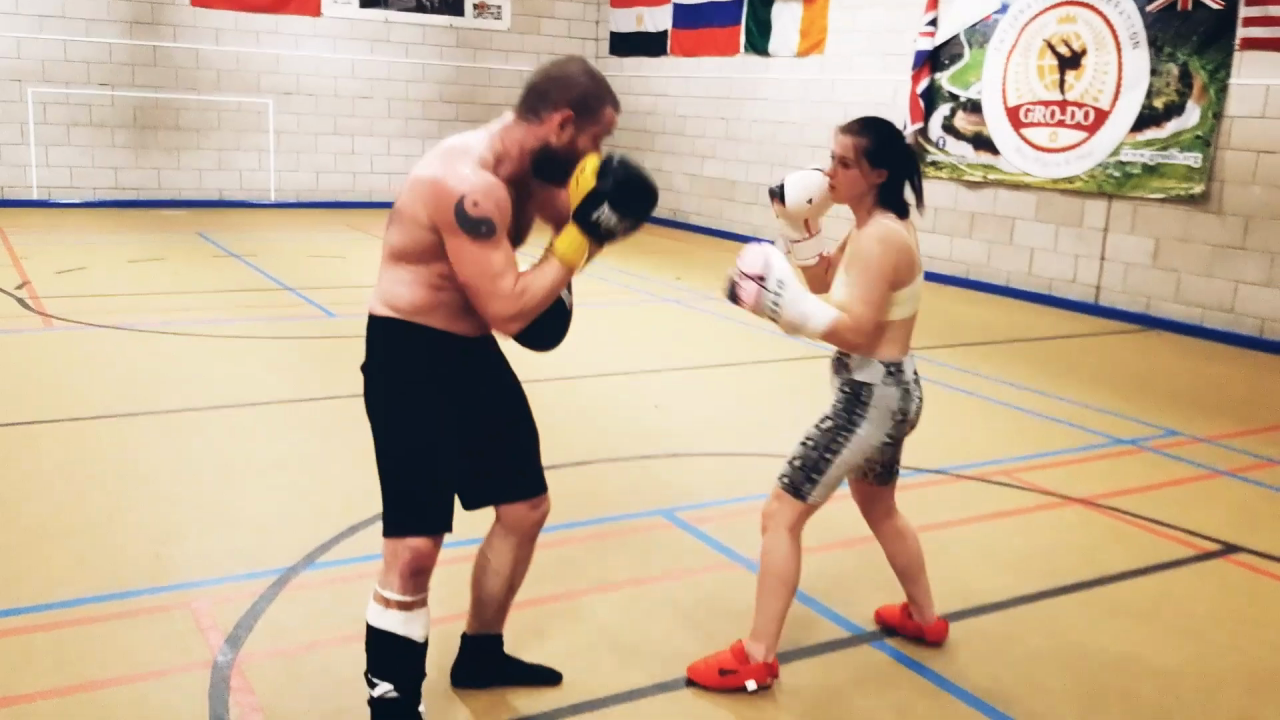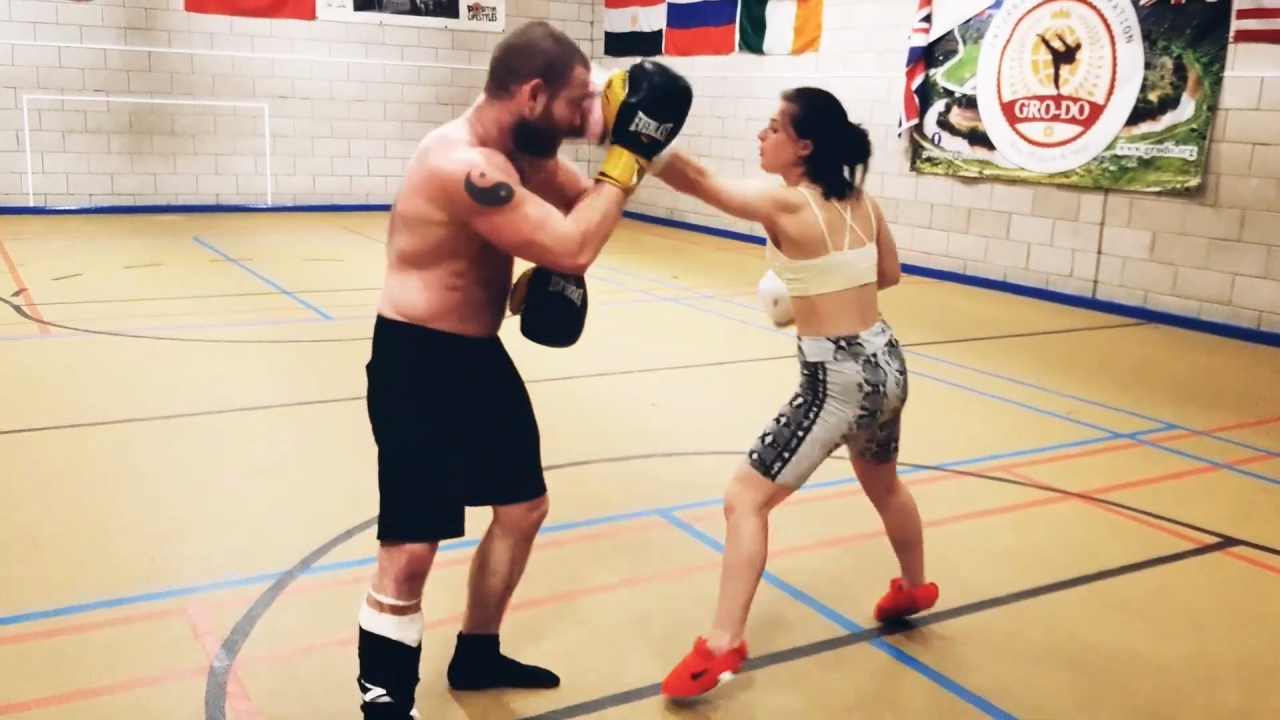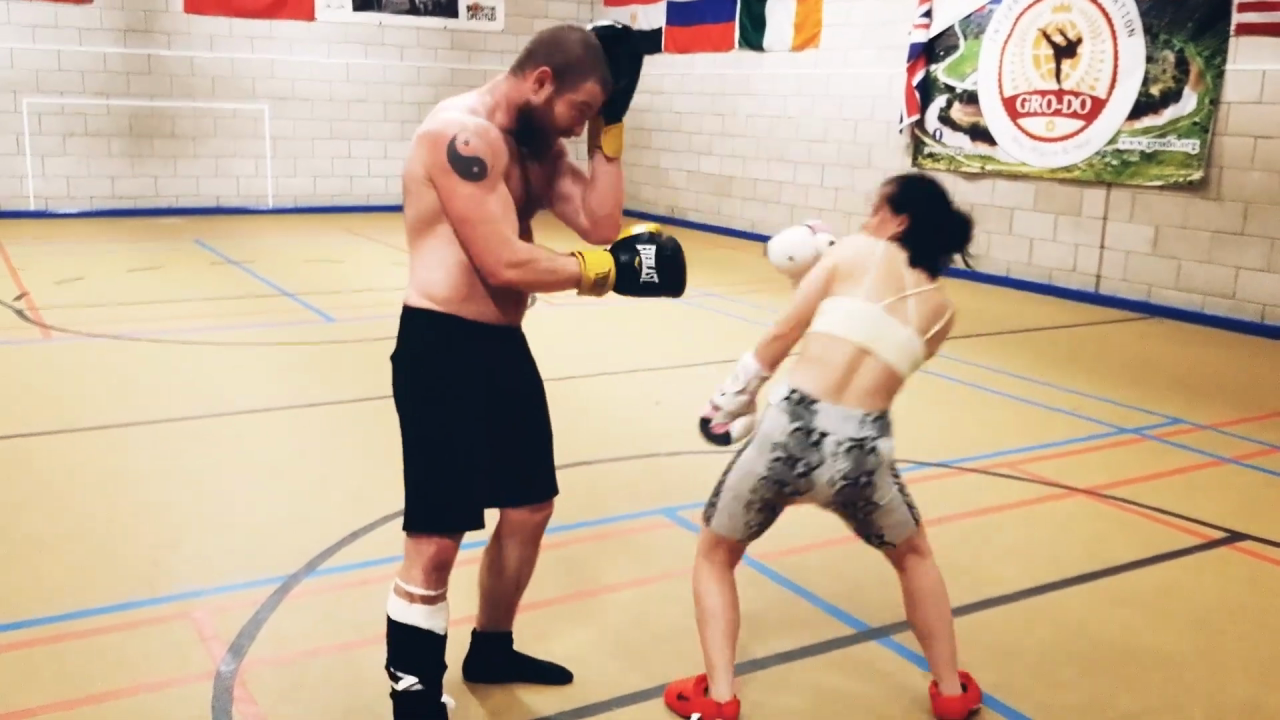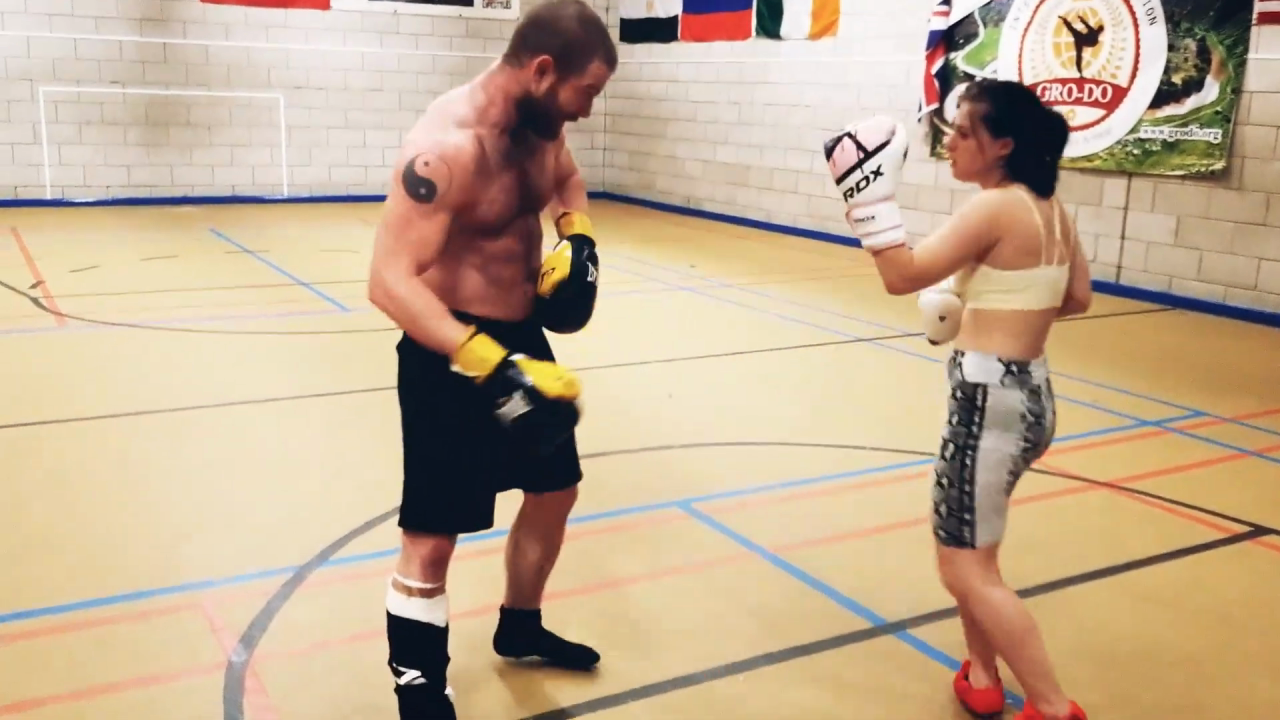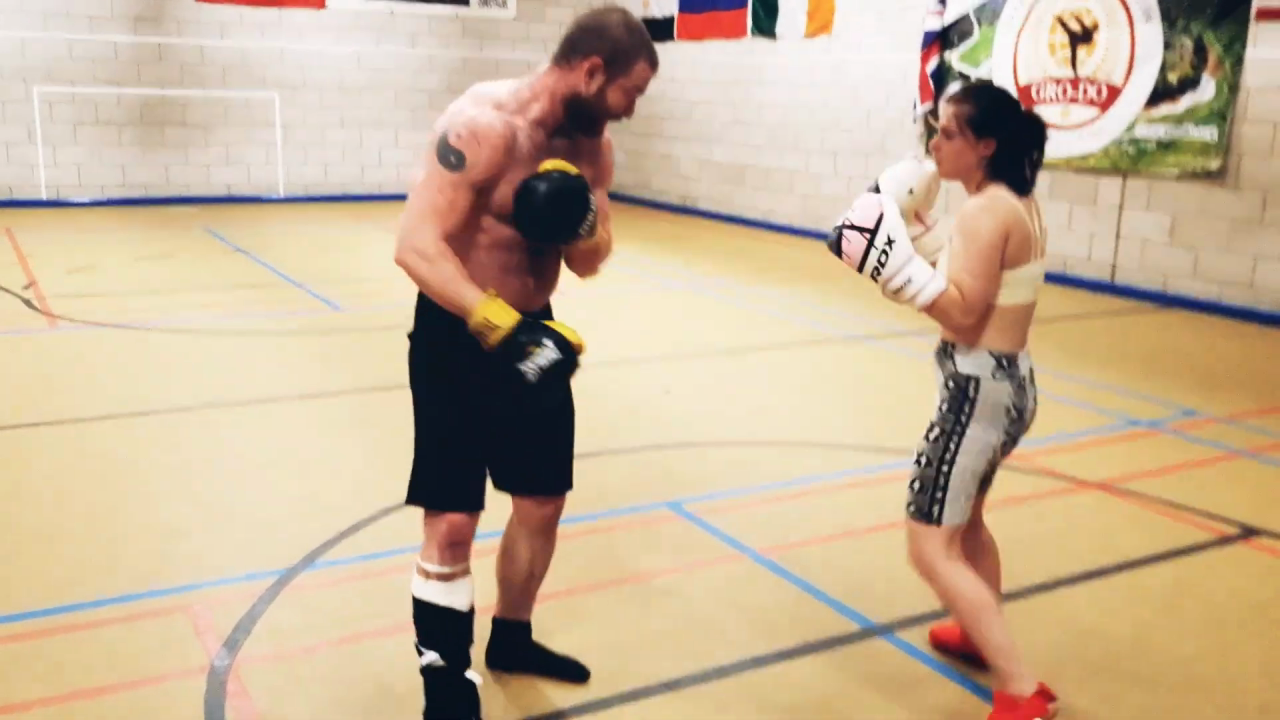
dt=0.5s
person 1, frame 1
left shoulder: (531, 162)
right shoulder: (468, 184)
left elbow: (566, 219)
right elbow: (507, 311)
left wrist: (582, 227)
right wrist: (589, 230)
left hip: (474, 353)
right hip: (411, 359)
left knee: (524, 508)
right knee: (415, 546)
left ankle: (481, 655)
person 1, frame 2
left shoulder: (524, 141)
right shoulder: (464, 167)
left elbow: (580, 203)
right elbow: (574, 246)
left wrist: (560, 277)
right wrist: (629, 154)
left hip: (481, 353)
right hip: (416, 365)
left knee: (523, 508)
right knee: (410, 550)
left ankle: (476, 653)
person 1, frame 3
left shoulder: (539, 145)
right shoulder: (464, 134)
left elbow: (601, 223)
right elbow: (504, 262)
left wrist: (610, 124)
right wrist: (614, 266)
left hip: (504, 347)
right hip: (442, 350)
left knee: (529, 510)
right knee: (435, 541)
left ankle: (491, 649)
person 1, frame 4
left shoulder: (542, 124)
right shoulder: (446, 146)
left elbow: (566, 180)
right elbow: (391, 284)
left wrist: (577, 237)
right wrist: (491, 367)
left hip: (517, 339)
right hip: (448, 352)
left knee: (555, 490)
right knee: (432, 540)
left ankle: (521, 625)
person 1, frame 5
left shoulder: (589, 144)
right shoulder: (480, 123)
left elbow: (590, 262)
right elbow: (417, 247)
left wrist: (584, 218)
right wrist: (502, 329)
left hip: (533, 338)
right hip: (459, 336)
left knee: (543, 503)
right knee: (451, 523)
left ankle: (512, 638)
person 2, frame 1
left shoulder: (882, 240)
right shoulder: (866, 227)
left elbow: (847, 333)
right elbow: (816, 280)
left wrist: (777, 295)
right wrist: (805, 233)
left hip: (870, 396)
right hip: (881, 394)
left knee: (780, 515)
right knee: (878, 507)
left ankle: (756, 656)
right ankle: (923, 616)
person 2, frame 2
left shoulder: (784, 201)
right shoulder: (857, 200)
left elbow: (699, 181)
right elbow: (888, 274)
left hip: (836, 382)
right hip: (882, 366)
left knee: (746, 500)
right knee: (884, 486)
left ankle: (722, 648)
right ankle: (913, 588)
person 2, frame 3
left shoulder: (854, 255)
right shoulder: (943, 307)
left elbow: (782, 335)
left wrist: (728, 396)
left hip: (787, 433)
right hip: (862, 450)
left knee: (714, 558)
right knee: (913, 556)
person 2, frame 4
left shoulder: (992, 208)
right shoulder: (1048, 210)
left elbow: (902, 277)
right elbow: (1077, 299)
left wrist: (870, 194)
left hip: (991, 404)
right hip: (1030, 398)
left knee: (968, 575)
right knee: (974, 557)
person 2, frame 5
left shoulder: (987, 210)
right shoulder: (1012, 203)
left elbow: (960, 317)
left wrist: (891, 257)
right wrist: (914, 236)
left hip: (976, 393)
right hip: (1000, 388)
left knee: (934, 554)
right knee: (961, 521)
right ankle: (979, 637)
